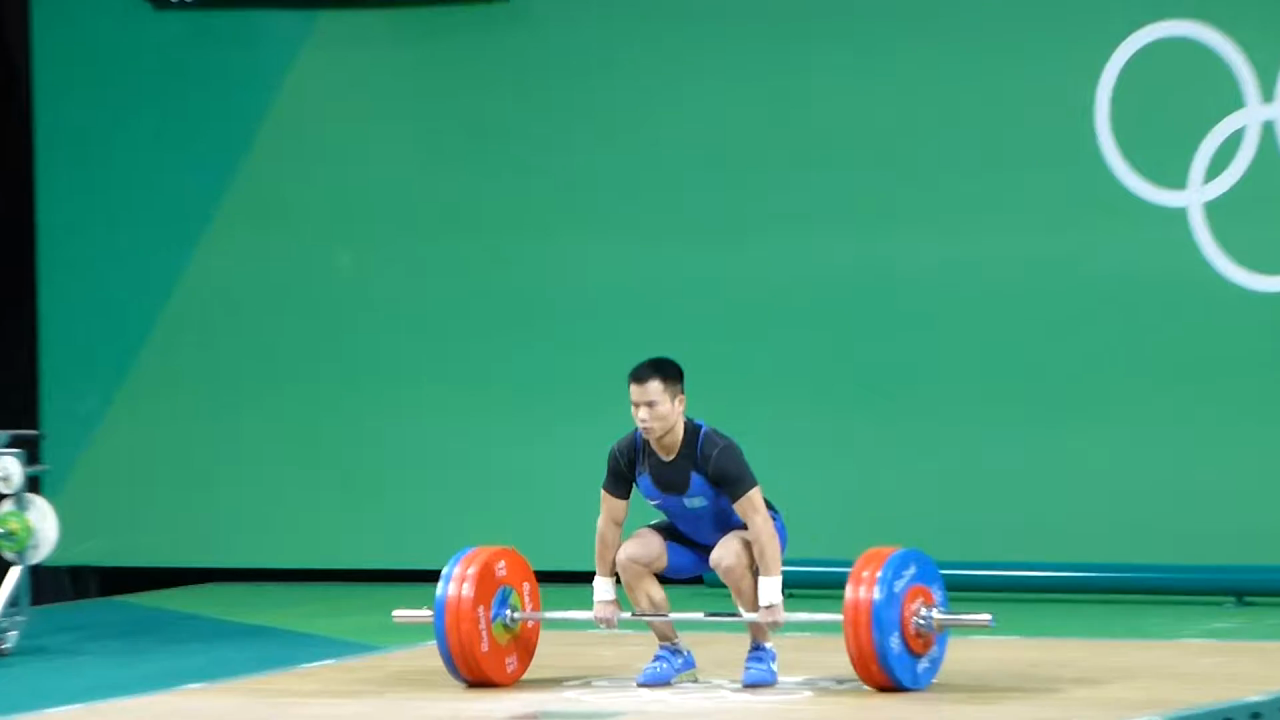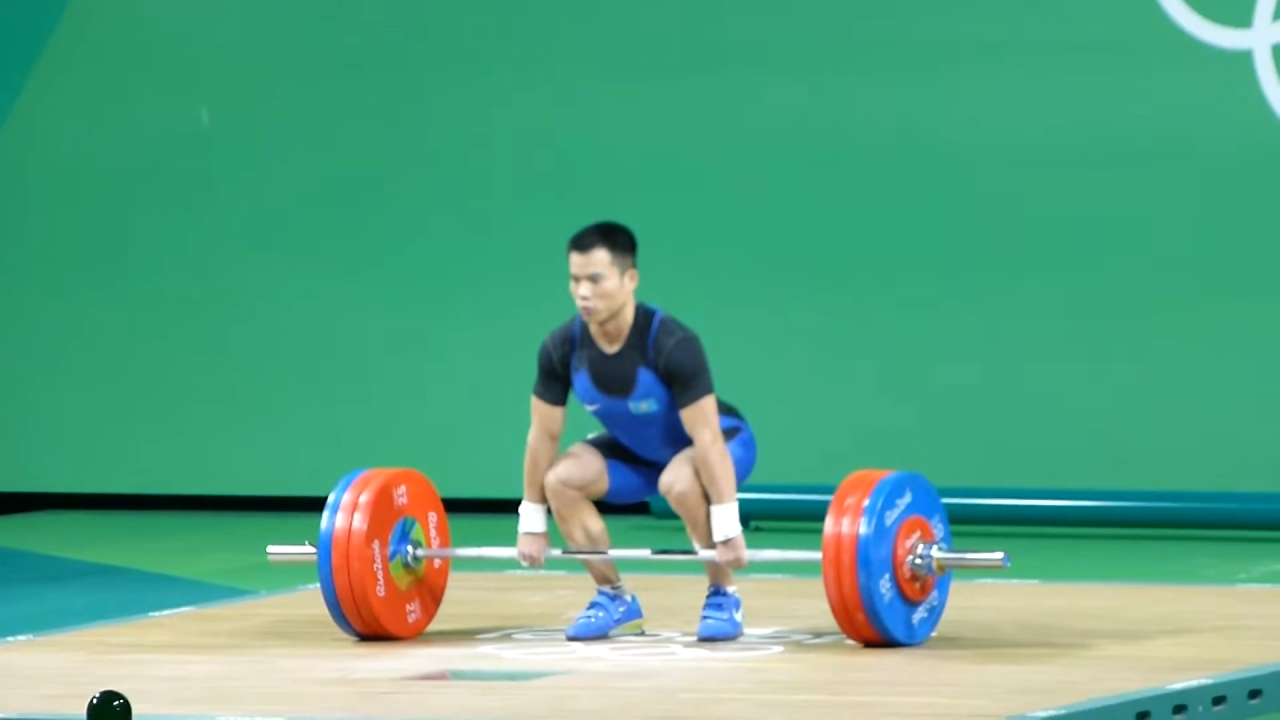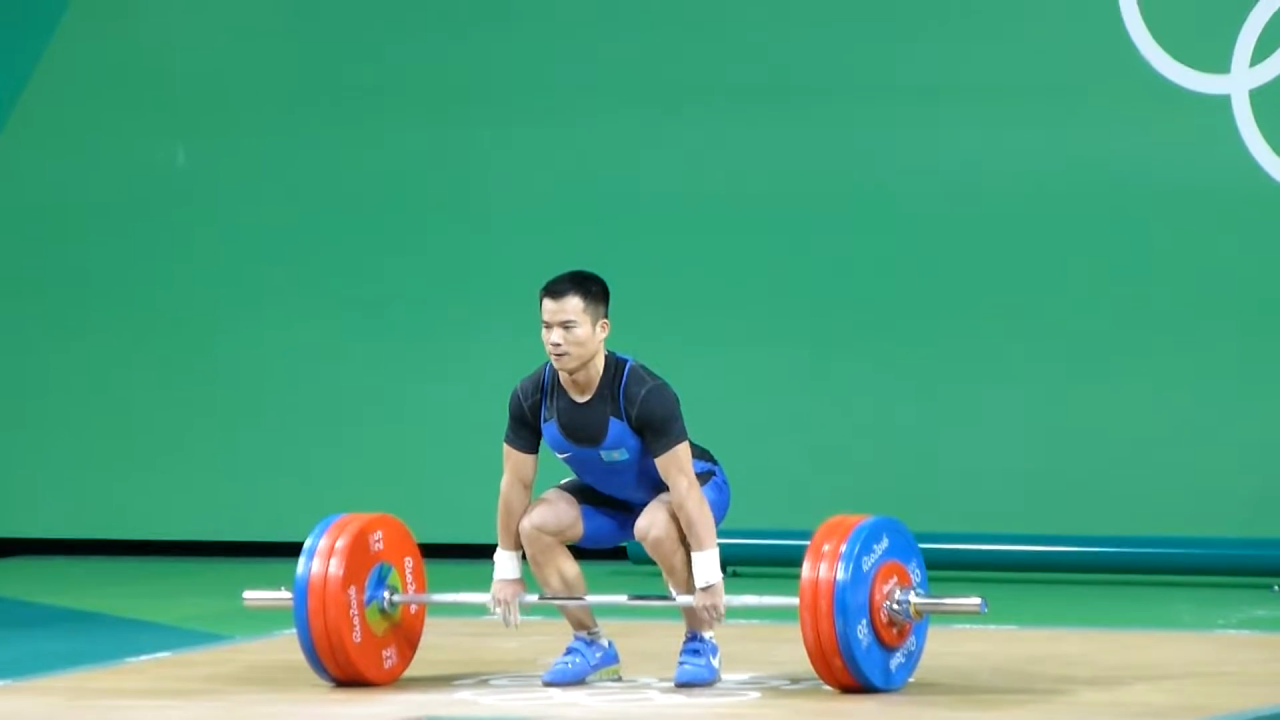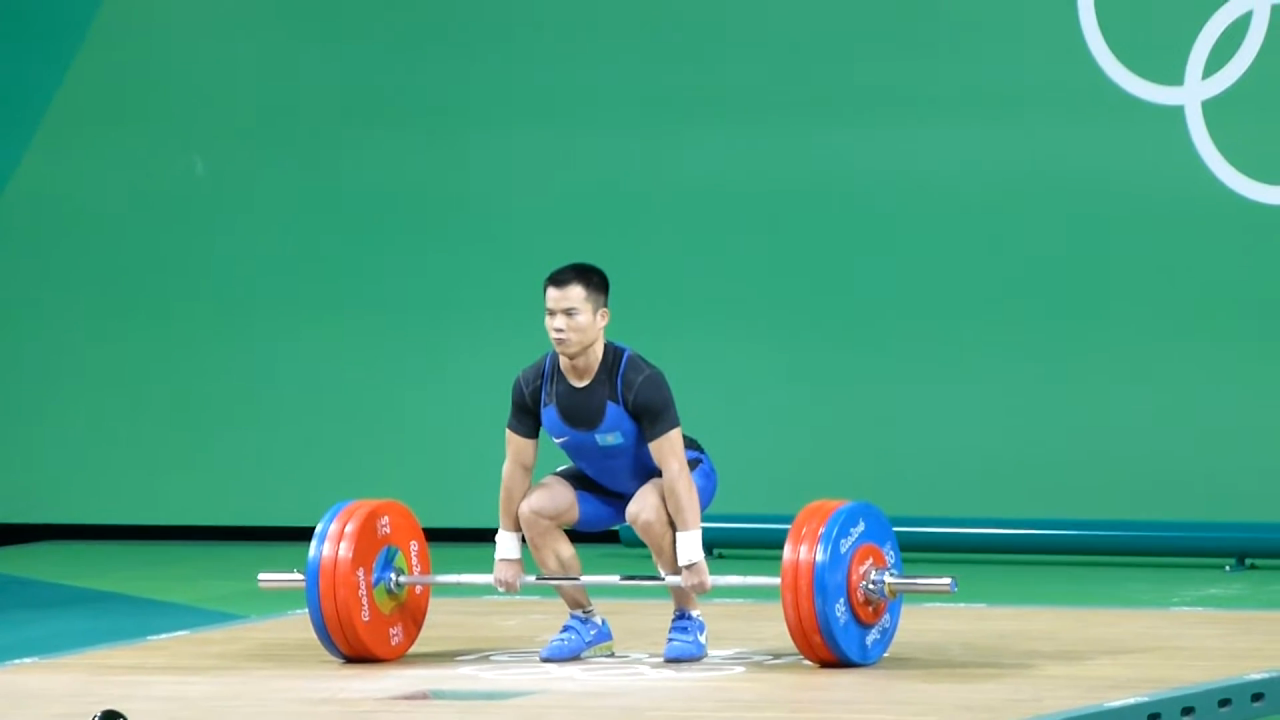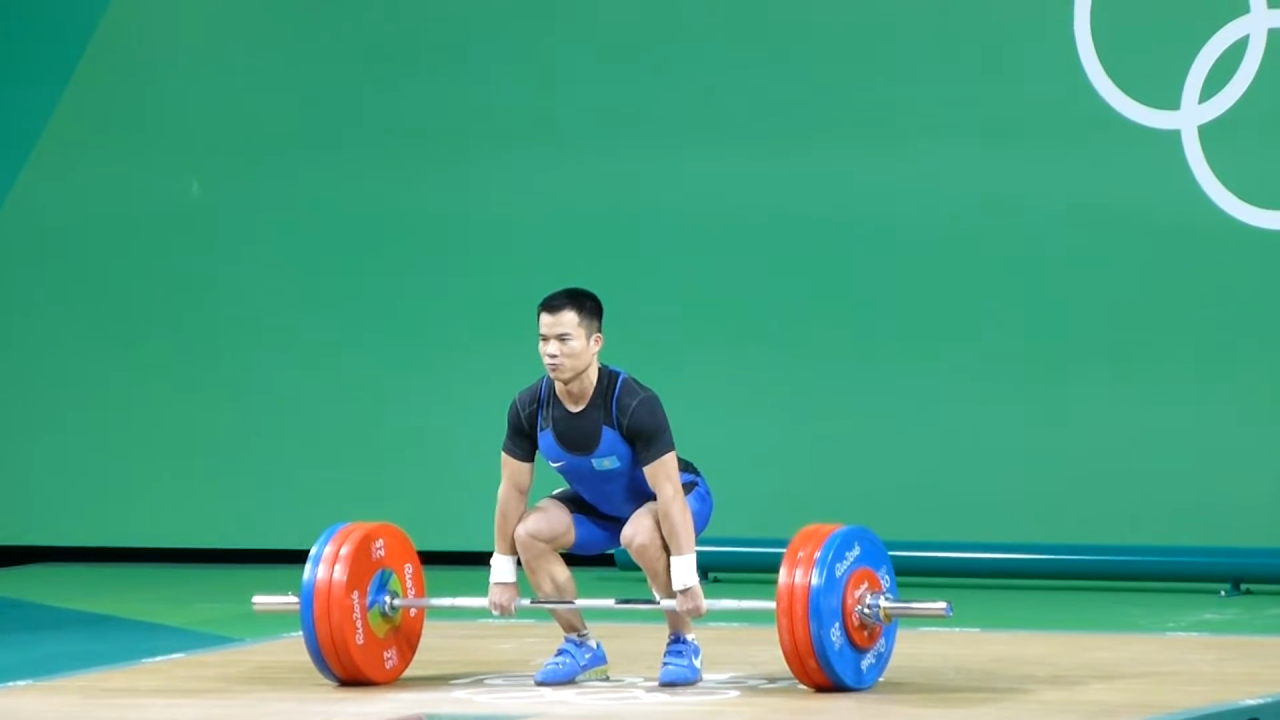
dt=1s
person 1, frame 1
left shoulder: (715, 451)
left elbow: (759, 522)
right elbow: (609, 522)
left wrist: (771, 596)
left hip: (746, 530)
right hip: (690, 534)
left knee: (727, 558)
right knee: (629, 556)
person 1, frame 2
left shoulder: (671, 343)
right shoulder: (561, 347)
left elbow: (706, 438)
right elbow: (543, 434)
left wrist: (728, 528)
right wrist: (532, 522)
left hip: (720, 439)
right hip: (637, 448)
left knee: (679, 481)
right knee: (561, 478)
left ankle: (723, 596)
right ankle: (615, 597)
person 1, frame 3
left shoulder: (643, 392)
right shoulder: (531, 395)
left elbow: (683, 485)
right elbow: (516, 482)
left wrist: (708, 575)
right wrist: (507, 570)
left hip: (693, 483)
right hip: (611, 493)
left knee: (655, 527)
right knee: (535, 524)
left ankle: (700, 642)
right ankle: (592, 643)
person 1, frame 4
left shoulder: (638, 379)
right shoulder: (533, 383)
left elbow: (673, 468)
right elbow: (517, 466)
left wrist: (692, 554)
right wrist: (507, 551)
left hip: (682, 471)
right hip: (604, 480)
left knee: (646, 512)
right knee: (534, 508)
left ankle: (688, 620)
right ankle: (587, 621)
person 1, frame 5
left shoulder: (633, 402)
right shoulder: (529, 406)
left elbow: (668, 492)
right elbow: (512, 489)
left wrist: (686, 579)
right wrist: (502, 573)
left hip: (678, 494)
right hip: (600, 502)
left knee: (640, 535)
right knee: (530, 531)
left ankle: (682, 644)
right ankle: (581, 645)
